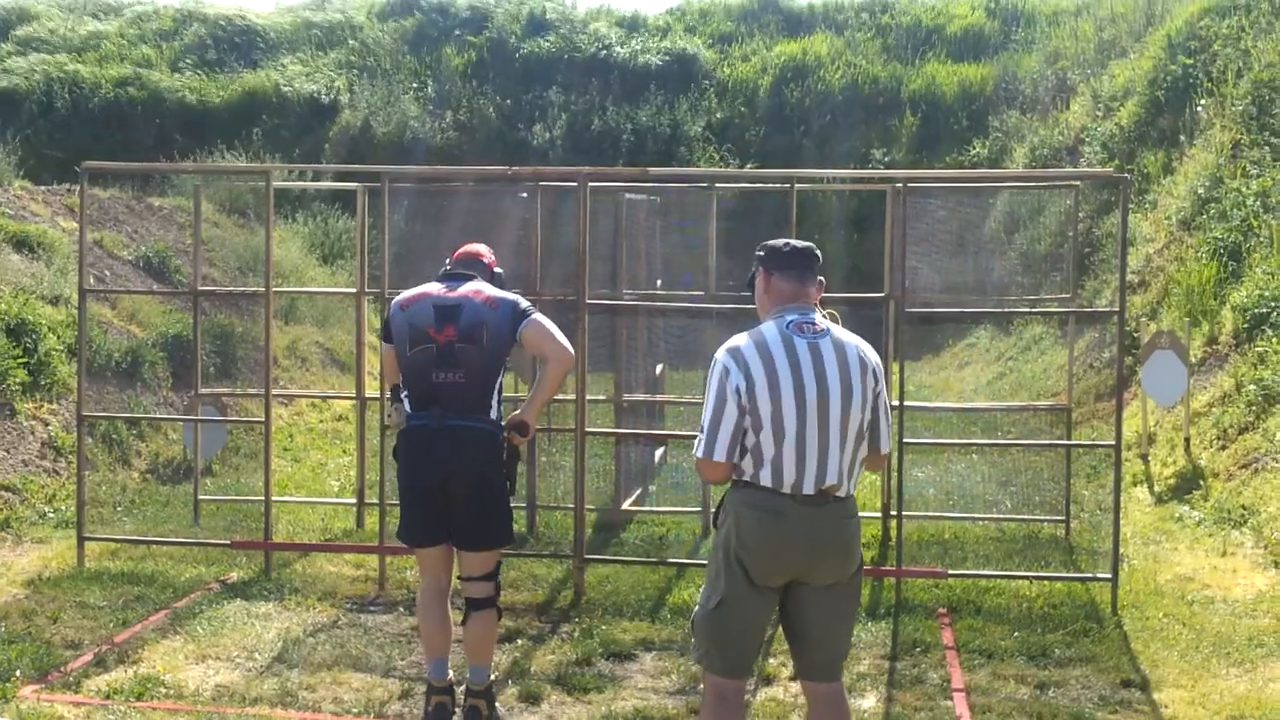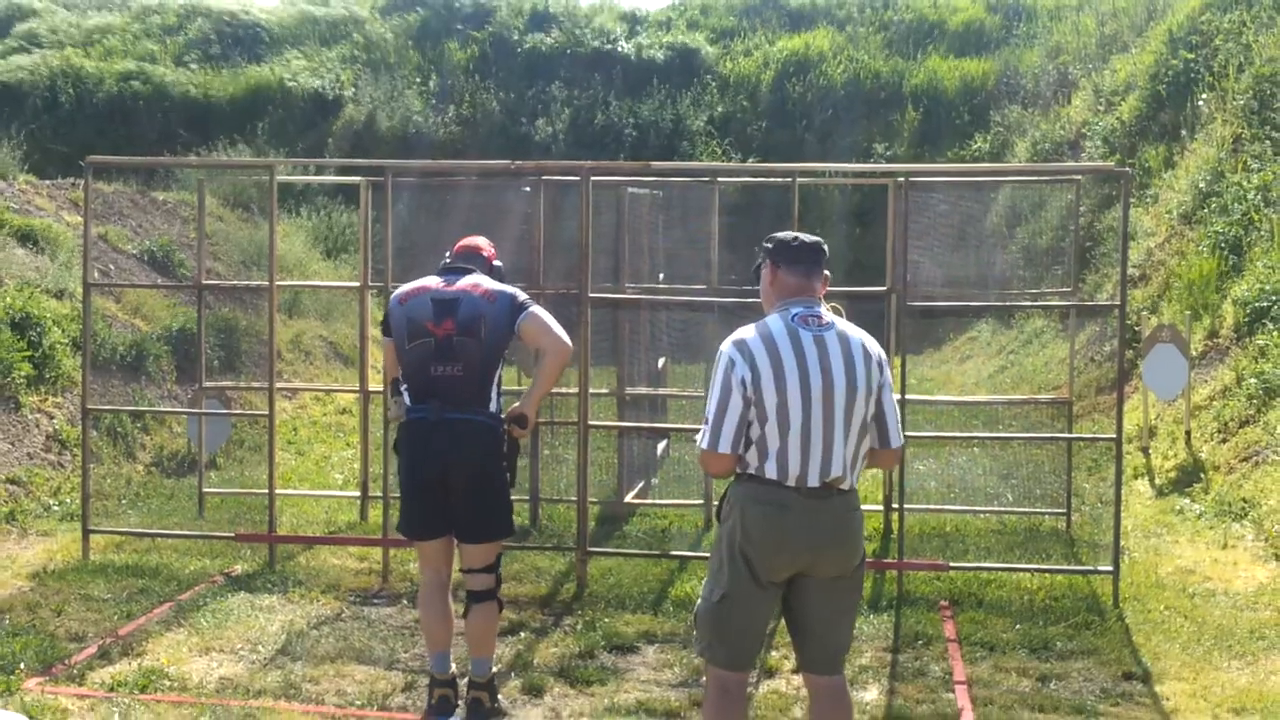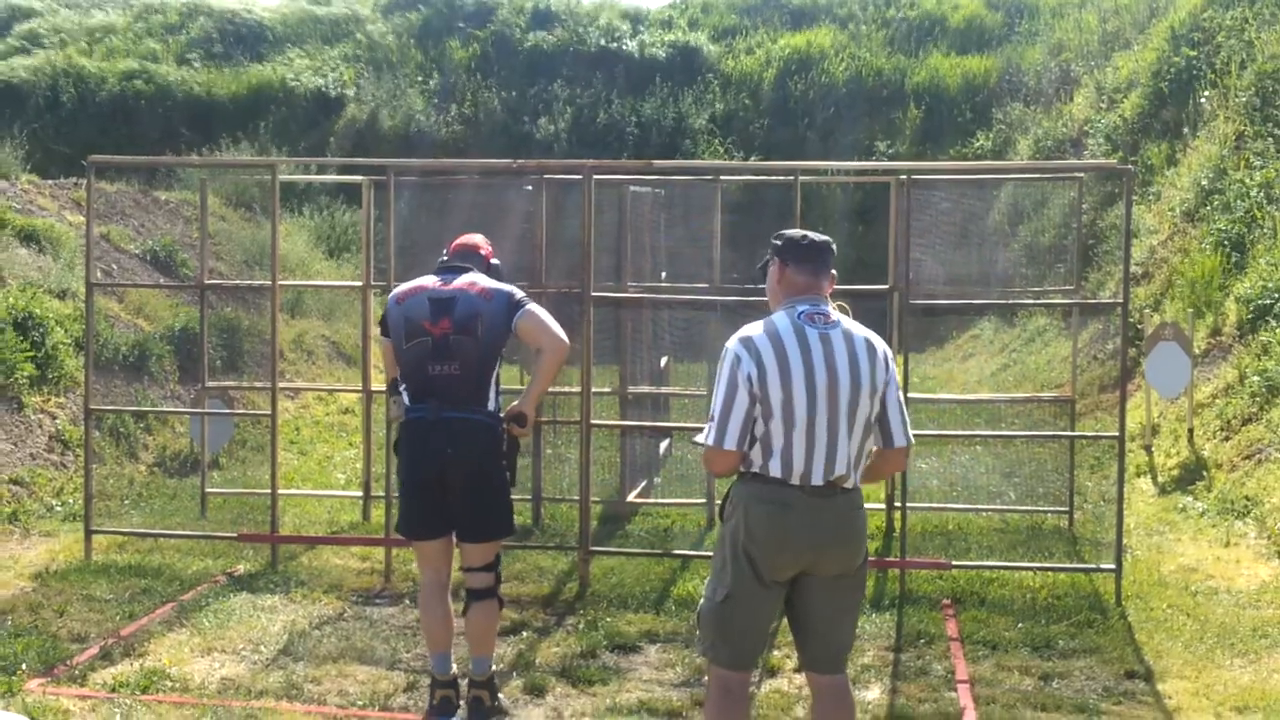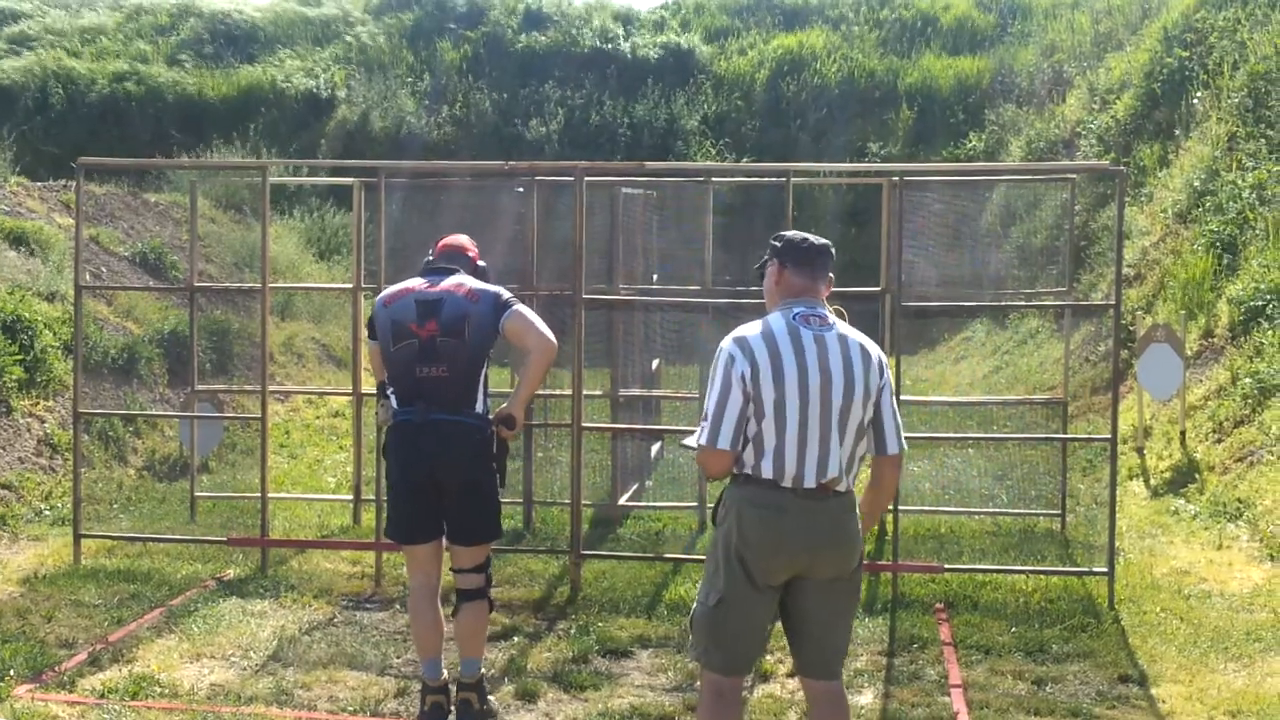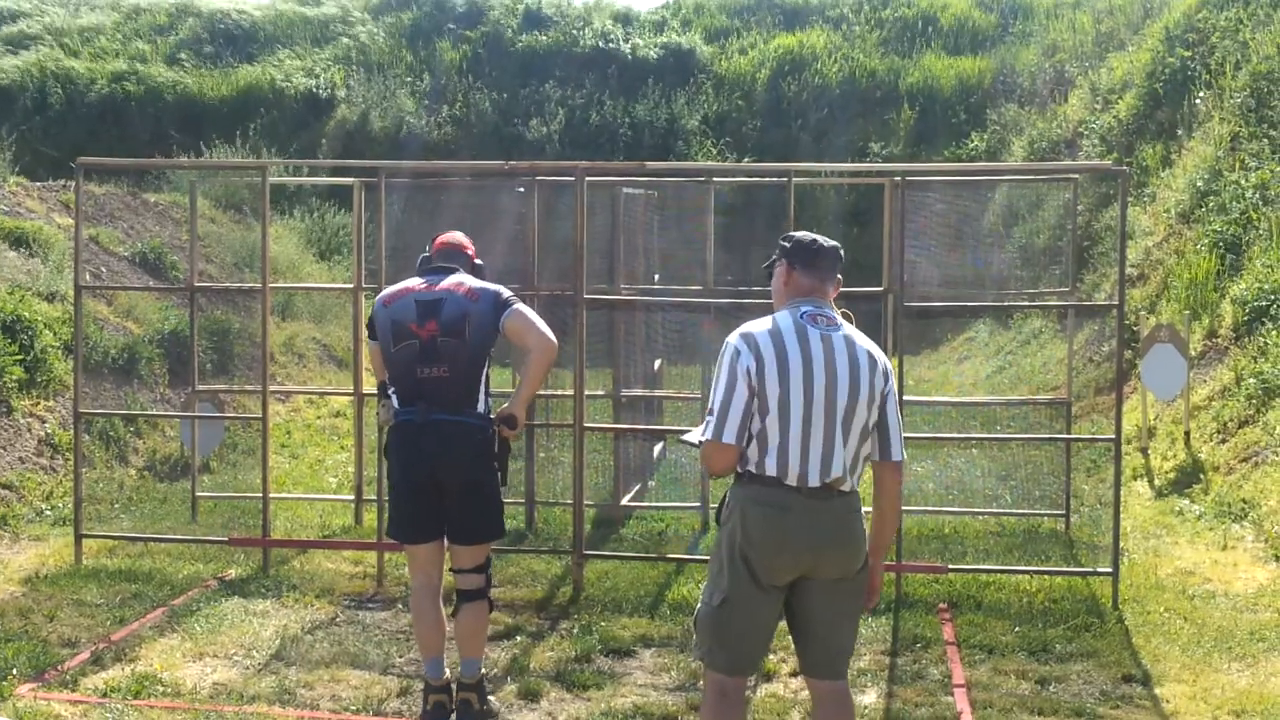
dt=0.1s
person 1, frame 1
left shoulder: (739, 355)
right shoulder: (862, 355)
left elbow: (713, 469)
right elbow: (877, 458)
left hip: (758, 523)
right hip: (833, 526)
left knee: (725, 676)
right knee: (824, 679)
person 1, frame 2
left shoulder: (744, 347)
right shoulder: (866, 349)
left elbow: (717, 463)
right elbow: (890, 454)
left hip: (762, 516)
right hip: (837, 520)
left knee: (727, 669)
right knee: (827, 672)
person 1, frame 3
left shoulder: (749, 344)
right shoulder: (872, 348)
left elbow: (721, 461)
right elbow: (896, 457)
left wrist: (753, 451)
left hip: (765, 516)
right hip: (841, 519)
left knee: (729, 669)
right knee: (830, 671)
person 1, frame 4
left shoulder: (745, 345)
right shoulder: (866, 354)
left elbow: (715, 463)
right elbow: (888, 464)
left wrist: (704, 448)
right wrist: (861, 523)
left hip: (758, 517)
right hip: (833, 523)
left knee: (722, 673)
right knee: (824, 677)
person 1, frame 5
left shoulder: (751, 341)
right shoulder: (871, 357)
left elbow: (719, 458)
right elbow: (890, 472)
left wrist: (704, 444)
right wrist: (876, 557)
left hip: (762, 517)
right hip: (838, 522)
left knee: (725, 673)
right knee: (829, 677)
person 2, frame 1
left shoulder: (403, 304)
right shoulder: (504, 304)
left elbow: (391, 376)
right elbow: (561, 354)
right wrist: (530, 411)
left hip: (418, 448)
right hip: (477, 448)
left knee: (432, 579)
right knee: (480, 582)
person 2, frame 2
left shoulder: (402, 298)
right shoulder: (502, 296)
left elbow: (393, 371)
right elbow: (559, 346)
right wrist: (529, 405)
left hip: (418, 441)
right hip: (476, 442)
left knee: (433, 573)
right knee: (482, 575)
person 2, frame 3
left shoulder: (400, 298)
right shoulder: (500, 294)
left elbow: (392, 371)
right elbow: (556, 343)
right wrist: (527, 403)
left hip: (418, 441)
right hip: (475, 441)
left knee: (432, 572)
right knee: (482, 573)
person 2, frame 4
left shoulder: (387, 301)
right shoulder: (487, 296)
left elbow: (380, 373)
right elbow: (543, 343)
right wrist: (517, 405)
left hip: (406, 444)
right hip: (465, 443)
left knee: (422, 578)
right knee: (472, 575)
person 2, frame 5
left shoulder: (386, 301)
right shoulder: (487, 295)
left elbow: (380, 374)
right elbow: (544, 343)
right wrist: (518, 405)
left hip: (408, 444)
right hip: (466, 442)
left knee: (424, 578)
right knee: (472, 575)
